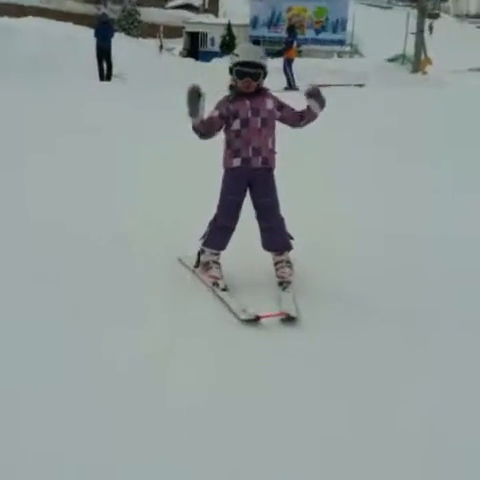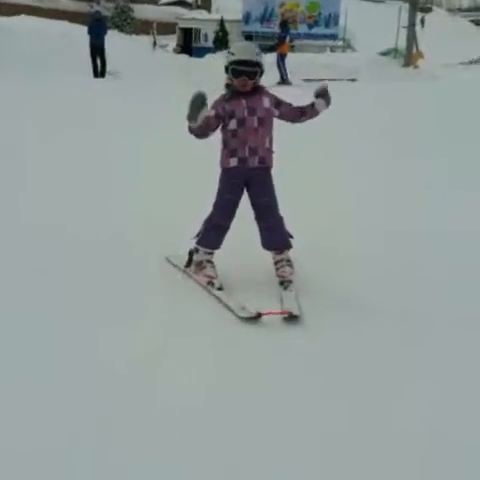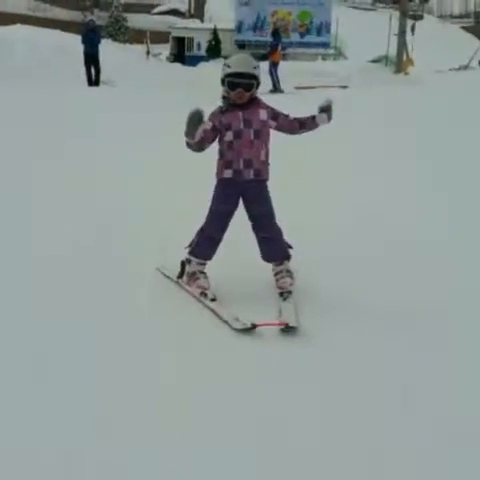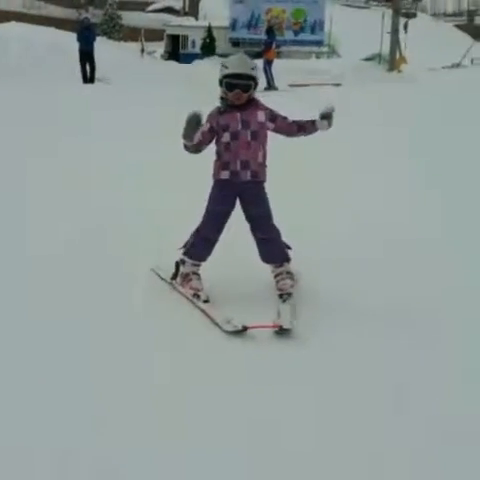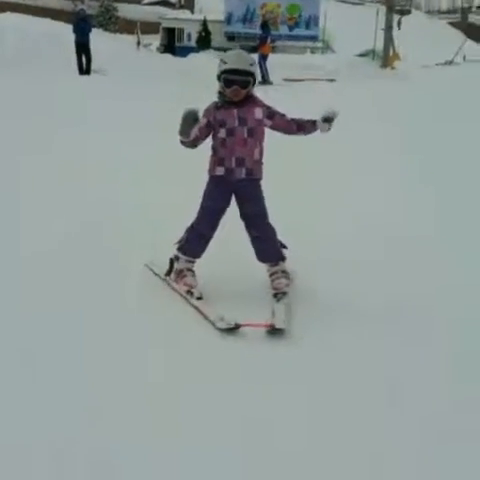
dt=0.1s
person 1, frame 1
left shoulder: (269, 101)
right shoulder: (227, 103)
left elbow: (295, 118)
right elbow: (206, 131)
left wrist: (313, 109)
right wrist: (195, 114)
left hip: (263, 169)
right hip: (235, 168)
left knee: (270, 215)
right knee: (226, 215)
left ankle: (282, 257)
right ankle: (209, 258)
person 1, frame 2
left shoulder: (267, 99)
right shoulder: (224, 102)
left elbow: (295, 114)
right elbow: (203, 131)
left wrist: (317, 106)
right wrist: (195, 118)
left hip: (261, 168)
right hip: (232, 168)
left knee: (269, 214)
right knee: (222, 213)
left ankle: (282, 256)
right ankle: (201, 256)
person 1, frame 3
left shoulder: (264, 111)
right shoulder: (220, 114)
left elbow: (291, 125)
right elbow: (199, 145)
left wrist: (318, 119)
right wrist: (193, 133)
left hip: (256, 179)
right hip: (227, 179)
left knee: (266, 225)
right knee: (214, 225)
left ankle: (282, 267)
right ankle: (193, 267)
person 1, frame 4
left shoulder: (262, 112)
right shoulder: (217, 115)
left elbow: (289, 127)
right elbow: (196, 147)
left wrist: (318, 123)
right wrist: (191, 135)
left hip: (254, 181)
right hip: (224, 180)
left knee: (264, 227)
right knee: (210, 226)
left ankle: (282, 268)
right ankle: (187, 268)
person 1, frame 5
left shoulder: (260, 109)
right shoulder: (214, 110)
left elbow: (287, 124)
right elbow: (194, 140)
left wrist: (317, 125)
right wrist: (188, 131)
left hip: (249, 178)
right hip: (219, 176)
left knee: (259, 225)
right knee: (205, 222)
left ankle: (277, 268)
right ankle: (182, 265)
